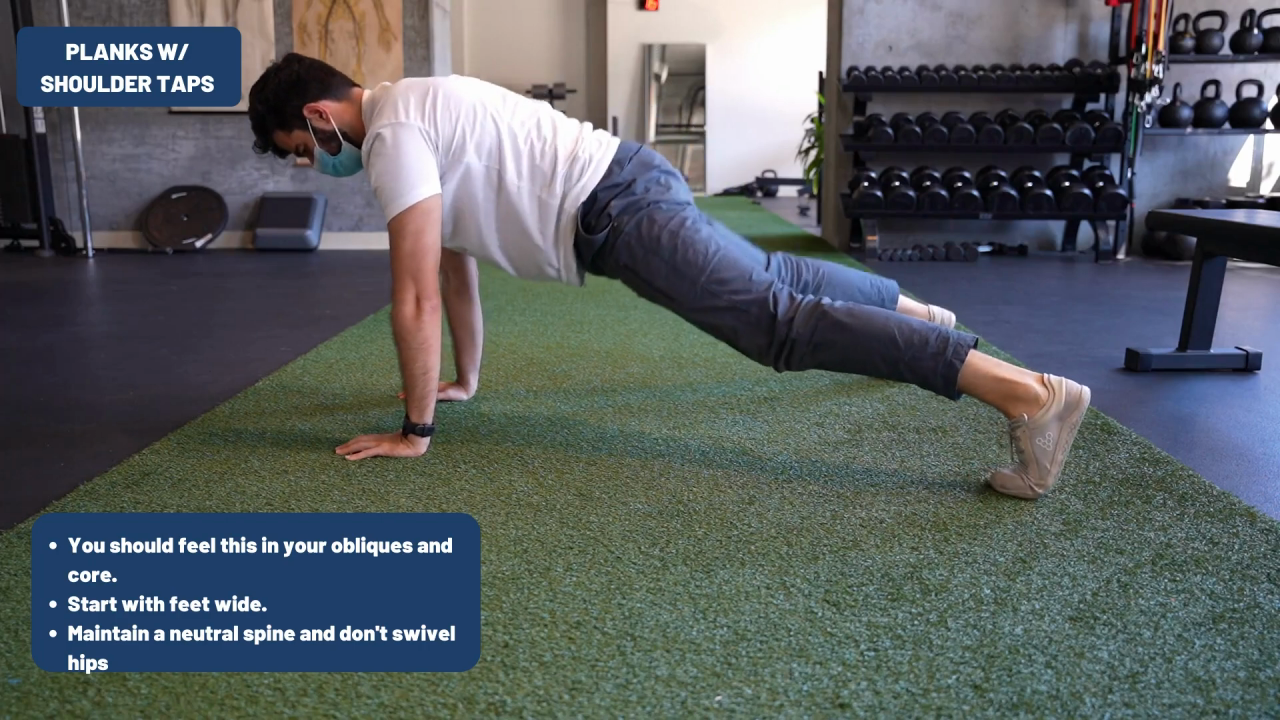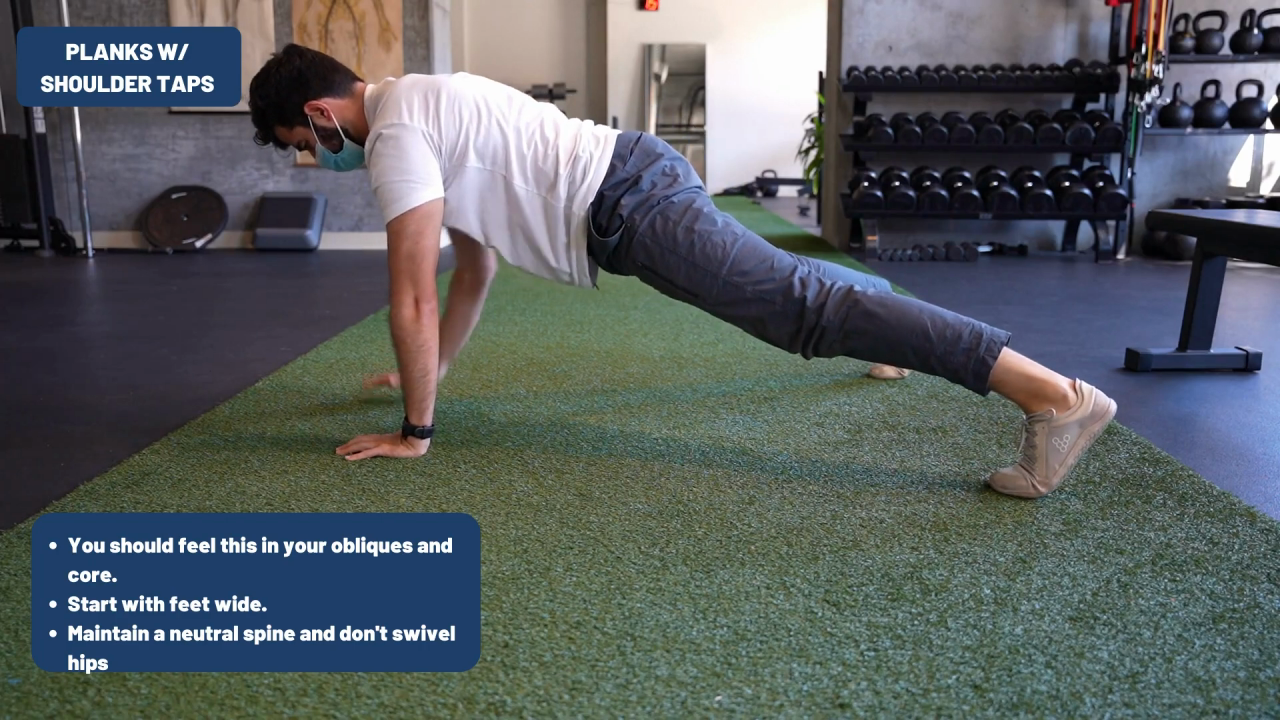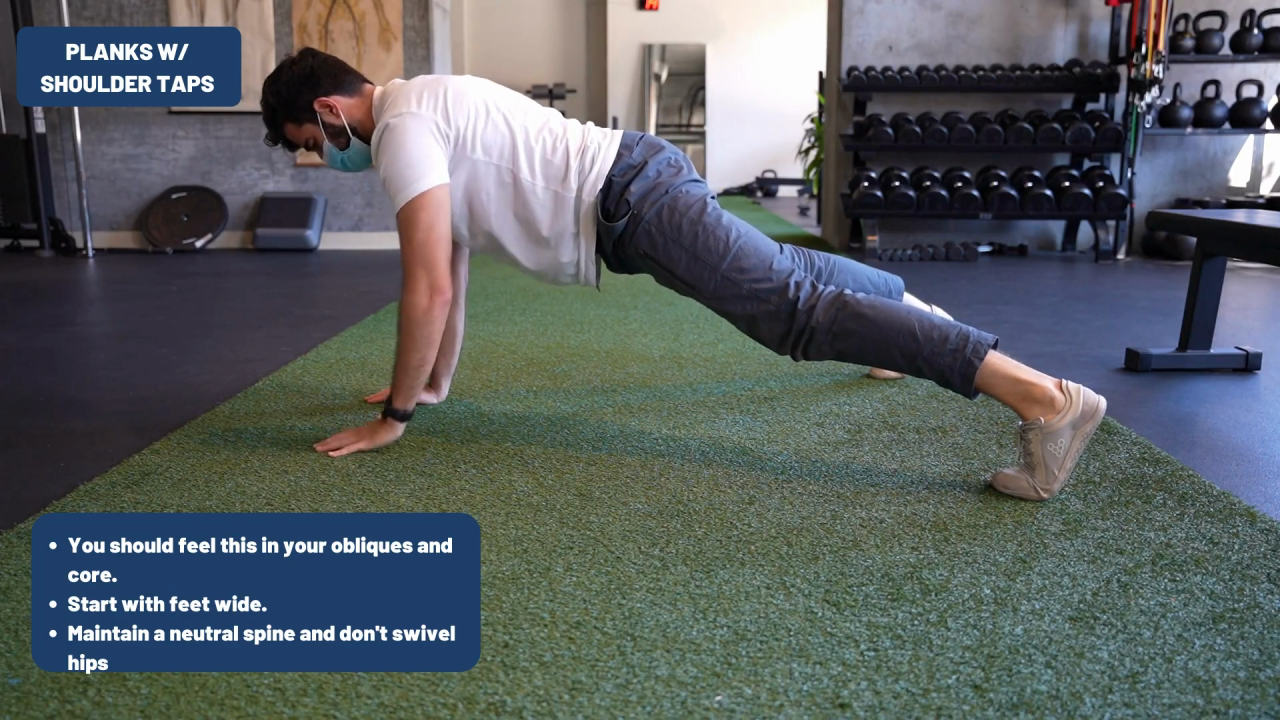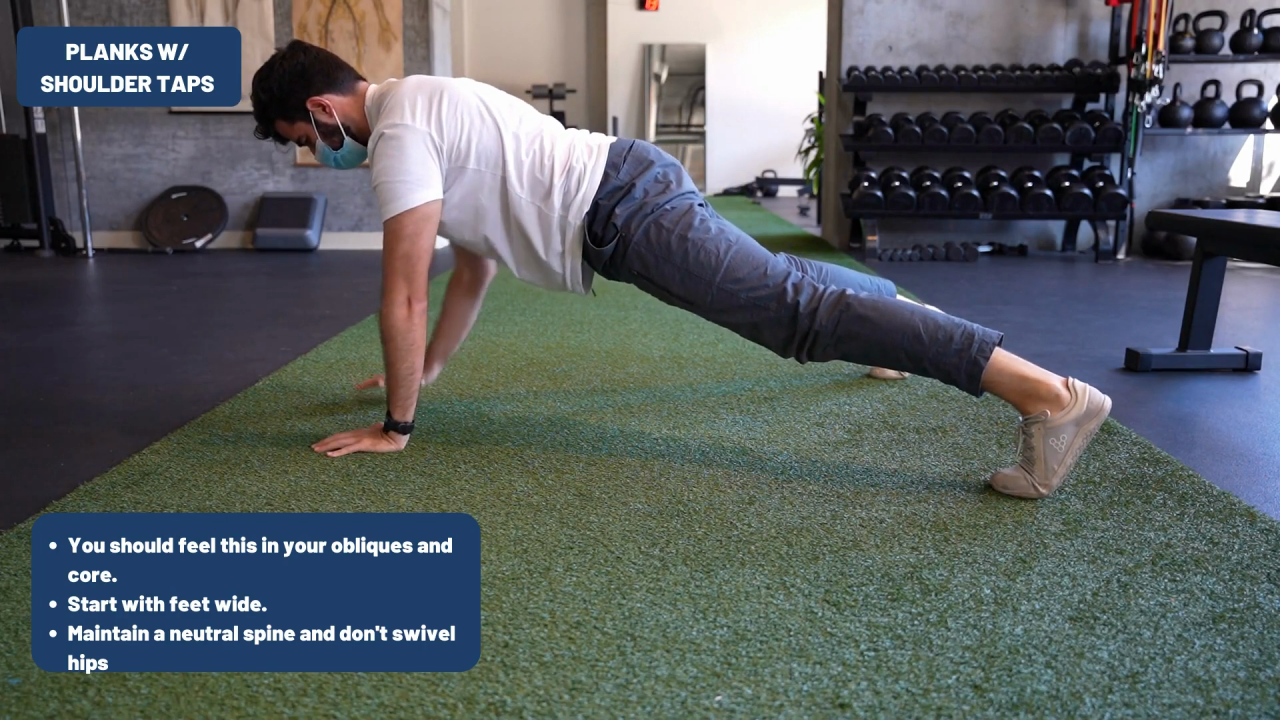
dt=1s
person 1, frame 1
left shoulder: (392, 133)
right shoulder: (412, 116)
left elbow: (416, 295)
right elbow: (456, 262)
left wrist: (414, 429)
right wrist: (463, 379)
left hip: (619, 207)
right hip: (630, 185)
left knee: (779, 320)
right knee: (767, 274)
left ankle: (1028, 396)
right ankle: (916, 313)
person 1, frame 2
left shoulder: (394, 135)
right shoulder: (417, 105)
left elbow: (410, 298)
right elbow: (477, 252)
left wrist: (416, 429)
right wrist: (436, 358)
left hip: (628, 208)
right hip: (634, 175)
left knee: (798, 305)
right knee: (782, 277)
left ankle: (1054, 396)
right ankle: (902, 312)
person 1, frame 3
left shoulder: (401, 131)
right shoulder: (421, 113)
left elbow: (431, 287)
right elbow: (448, 270)
left wrist: (393, 414)
right wrist: (437, 381)
left hip: (633, 200)
right hip: (638, 186)
left knee: (793, 309)
right knee: (781, 271)
left ankle: (1042, 396)
right ankle: (910, 305)
person 1, frame 4
left shoulder: (396, 134)
right shoulder: (418, 104)
left elbow: (403, 297)
right elbow: (479, 251)
left wrist: (395, 427)
right wrist: (429, 363)
left hip: (622, 214)
right hip: (630, 180)
left knee: (793, 310)
right knee: (780, 280)
left ankle: (1048, 394)
right ankle: (906, 308)
